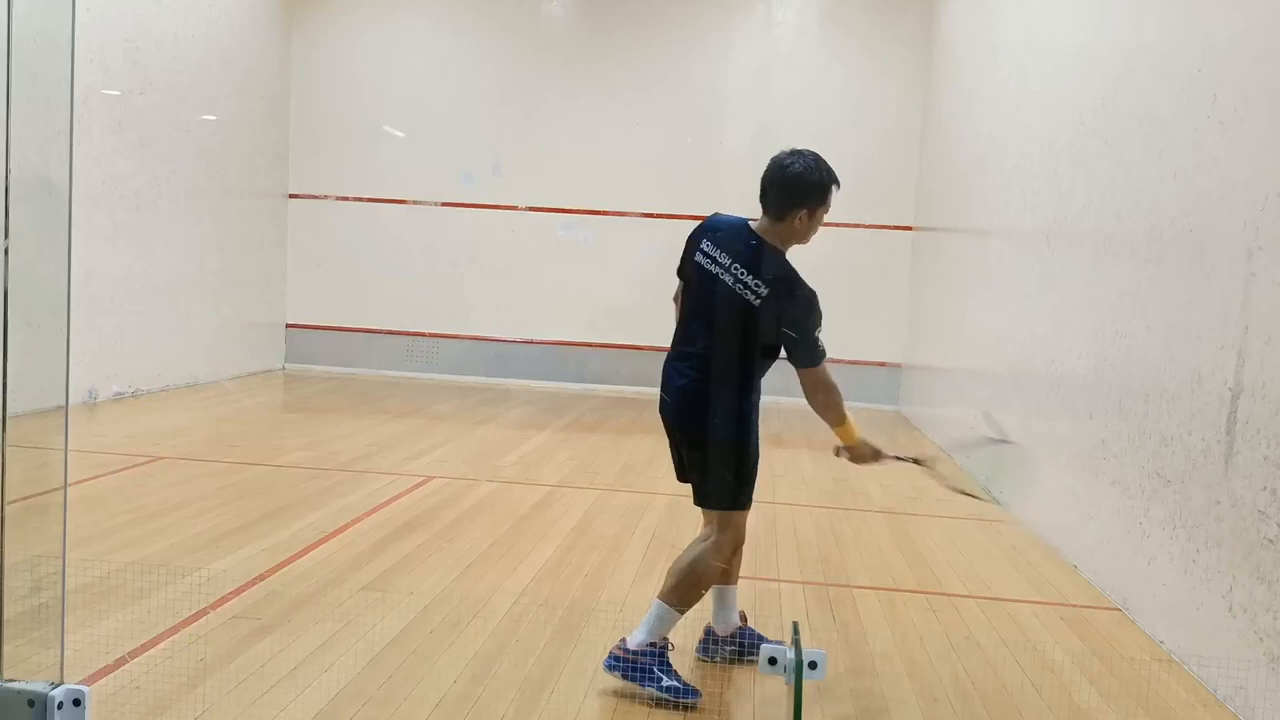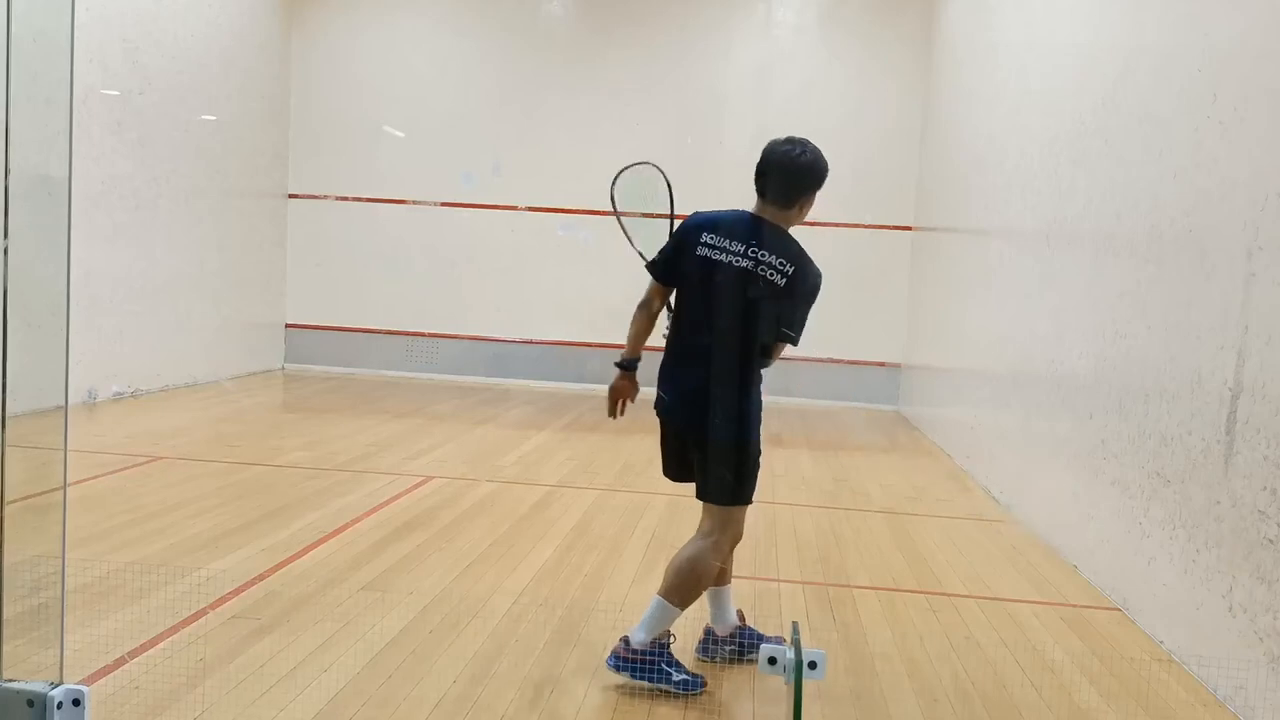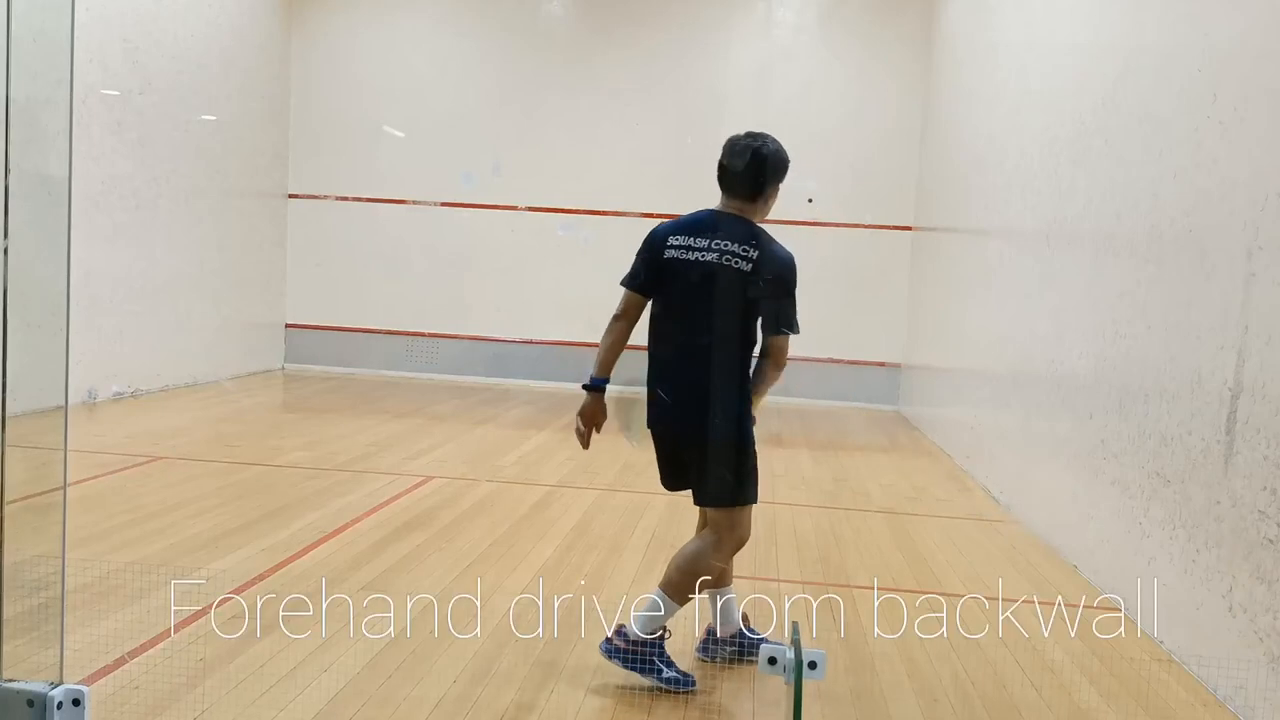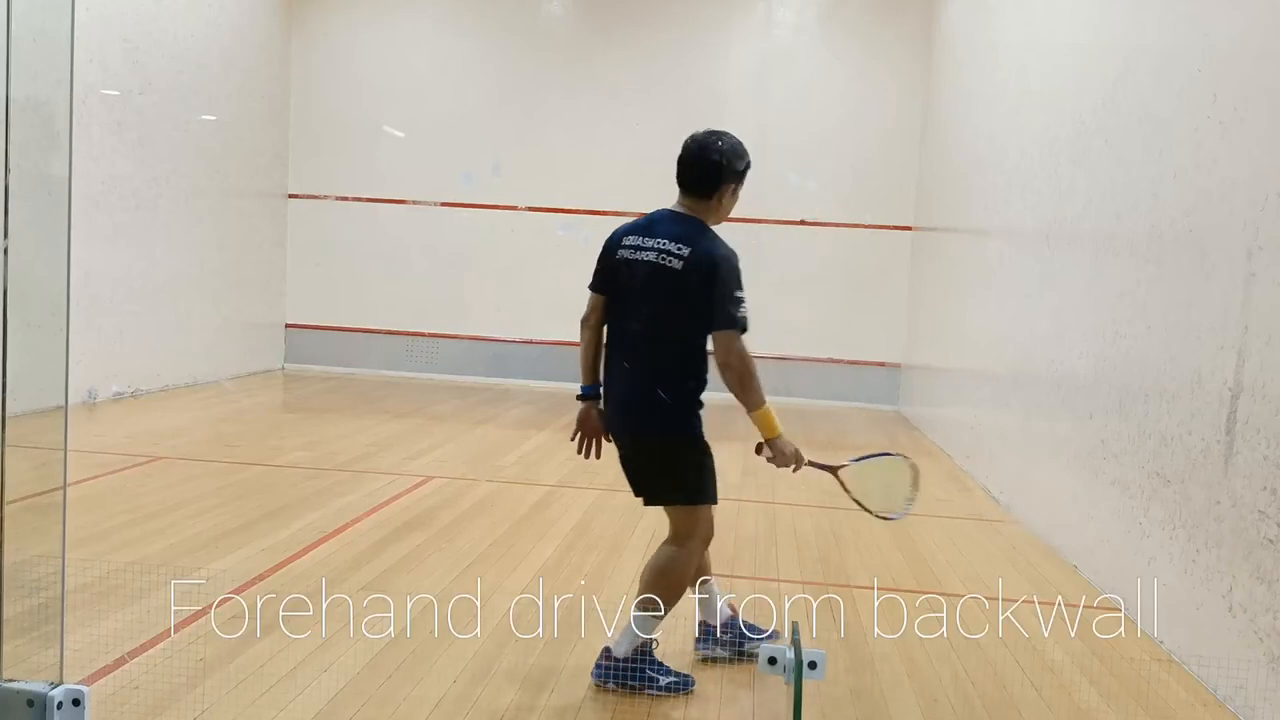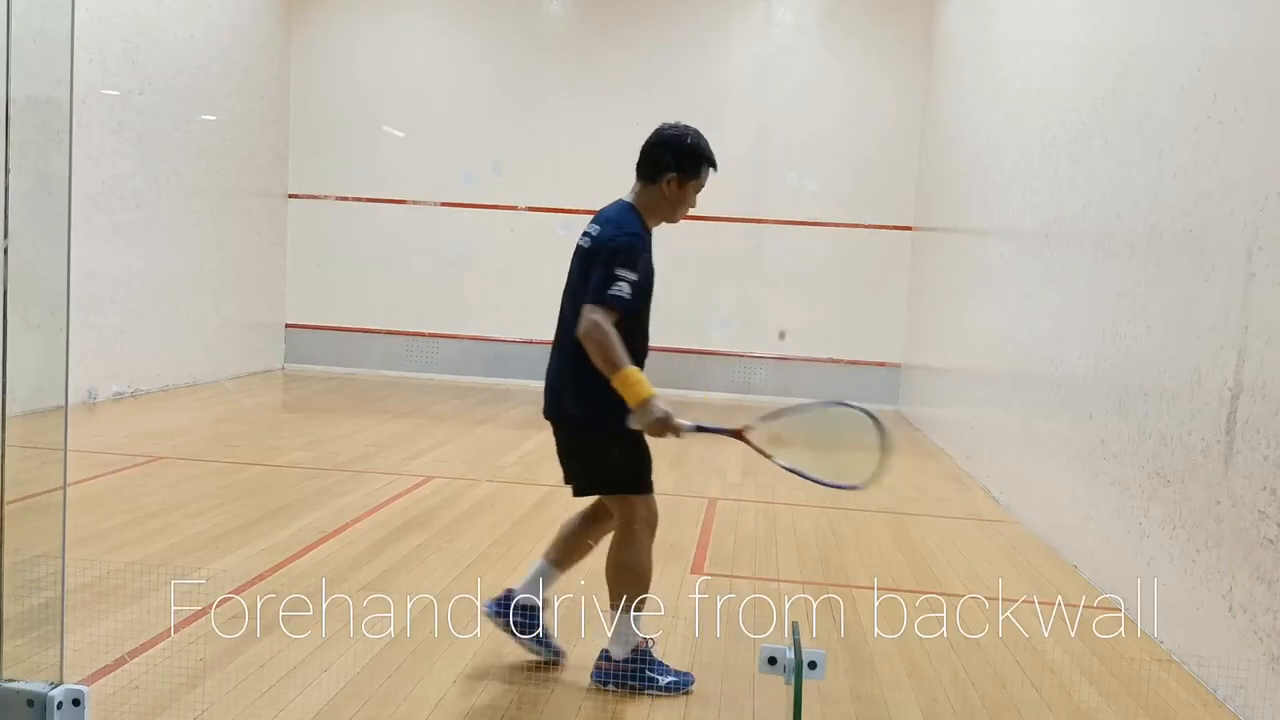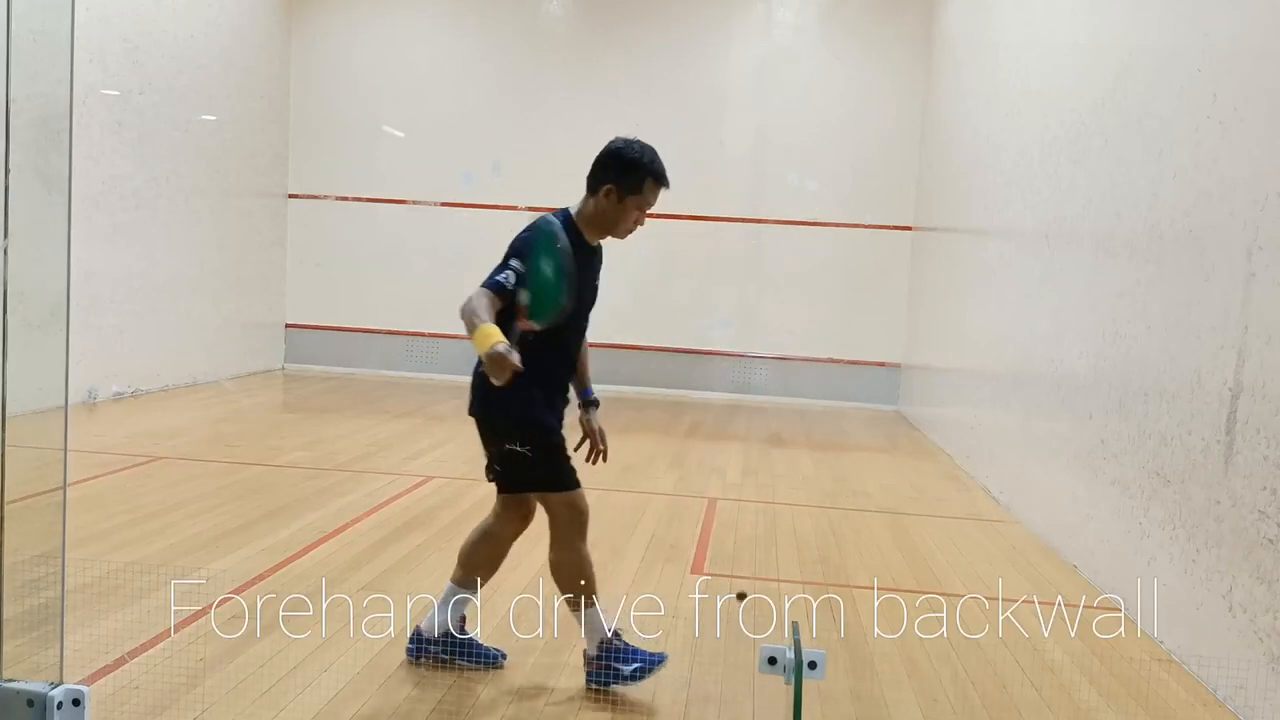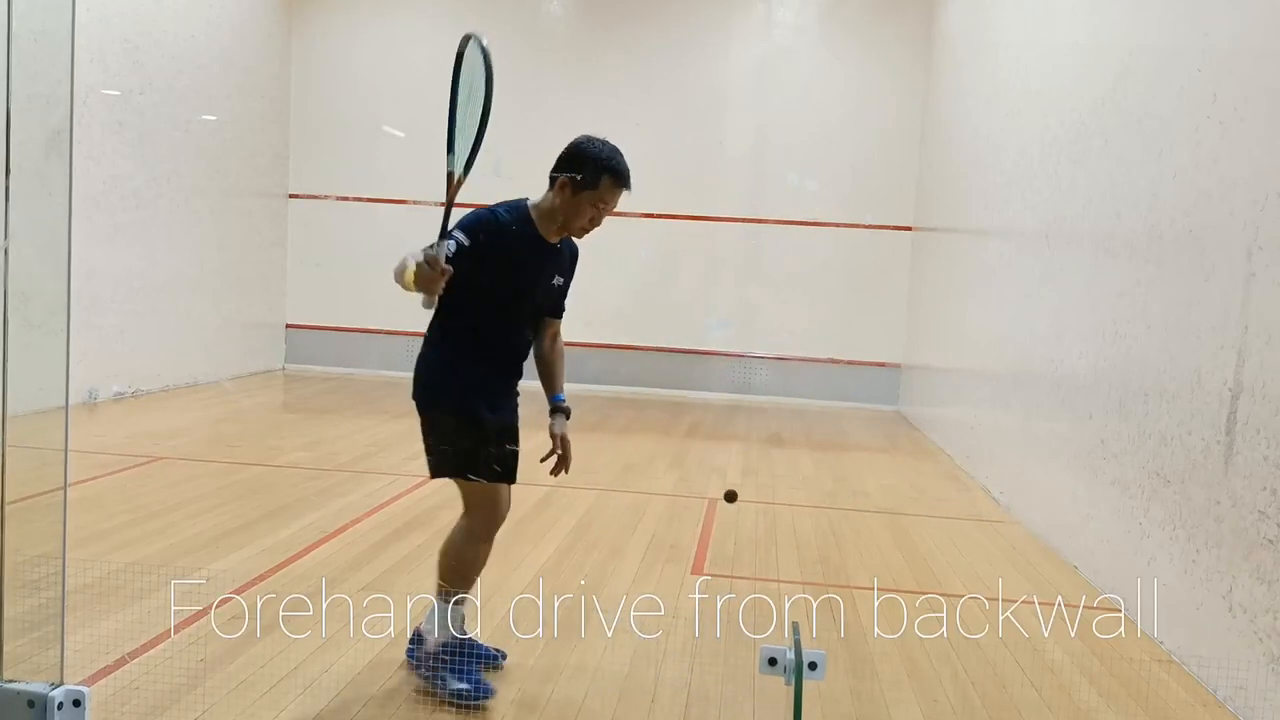
dt=0.4s
person 1, frame 1
left shoulder: (712, 230)
right shoulder: (791, 292)
right elbow: (814, 380)
right wrist: (851, 438)
left hip: (680, 395)
right hip: (721, 413)
left knee: (729, 517)
right knee: (723, 533)
left ankle: (724, 630)
right ankle: (638, 648)
person 1, frame 2
left shoulder: (698, 228)
right shoulder: (801, 272)
left elbow: (650, 303)
right elbow: (771, 351)
left wrist: (626, 367)
left hip: (676, 397)
right hip: (728, 410)
left knee: (718, 516)
right knee: (720, 531)
left ankle: (723, 629)
right ankle: (641, 644)
person 1, frame 3
left shoulder: (665, 236)
right shoulder: (775, 260)
left elbow: (623, 317)
right elbow: (774, 353)
left wrist: (596, 389)
right wrist: (749, 403)
left hip: (665, 407)
right hip: (718, 412)
left knee: (716, 518)
right knee: (729, 531)
left ankle: (726, 629)
right ankle: (637, 634)
person 1, frame 4
left shoulder: (624, 236)
right shoulder: (713, 257)
left elbow: (590, 322)
right elbow: (730, 354)
left wrist: (590, 398)
right wrist: (772, 431)
left hip: (620, 408)
right hip: (664, 414)
left knee: (688, 518)
right knee: (693, 530)
left ankle: (718, 624)
right ankle: (624, 654)
person 1, frame 5
left shoulder: (609, 224)
right shoulder: (626, 239)
right elbow: (593, 324)
right wrist: (639, 395)
left hip: (581, 398)
right hip: (594, 404)
left knee: (608, 510)
right knee: (637, 518)
left ankle: (519, 600)
right ankle: (623, 656)
person 1, frame 6
left shoulder: (591, 251)
right elbow: (479, 301)
left wrist: (588, 403)
right wrist: (491, 344)
left hip: (538, 406)
right hip: (510, 403)
left knee: (513, 513)
right knee: (570, 513)
left ankle: (437, 631)
right ankle: (602, 649)
person 1, frame 7
left shoulder: (566, 254)
right shoulder: (490, 227)
left elbow: (546, 335)
right elbow: (406, 267)
left wrist: (558, 409)
right wrist: (422, 273)
left hip: (498, 393)
right hip: (449, 387)
left knee: (492, 509)
right knee: (484, 509)
left ankle: (438, 631)
right ankle: (436, 644)
